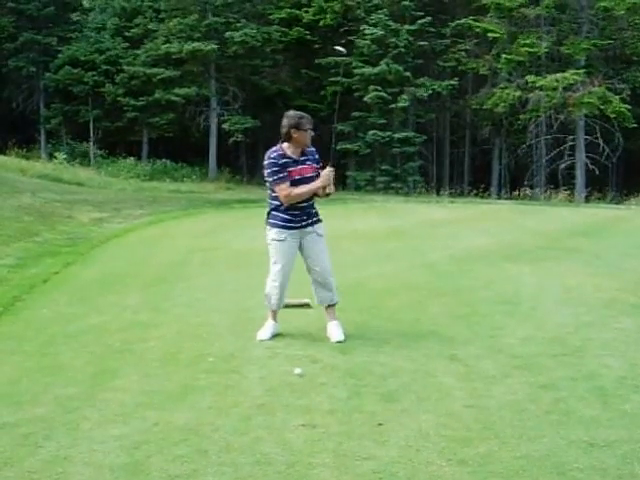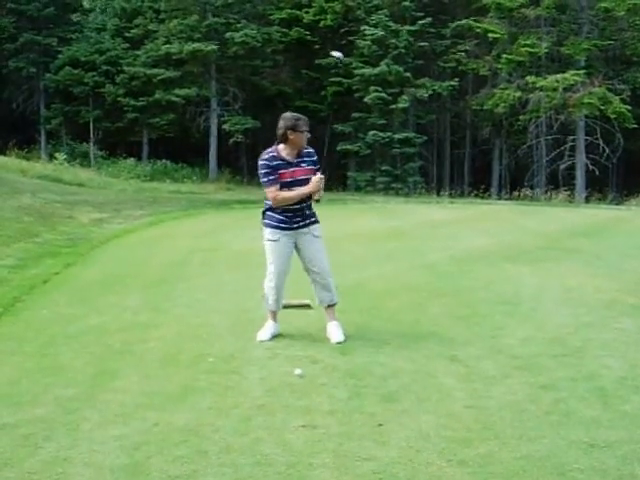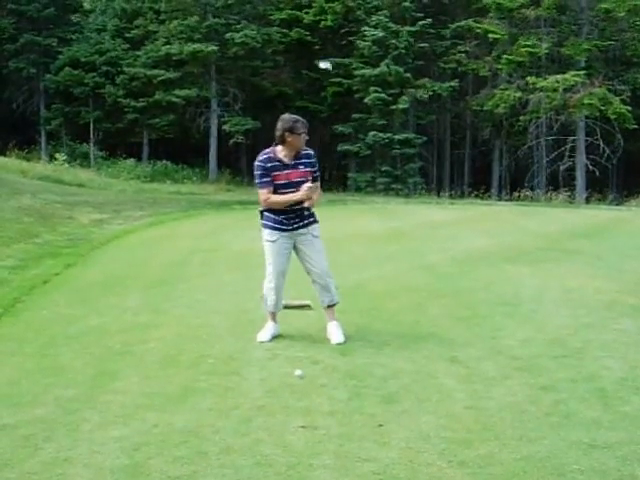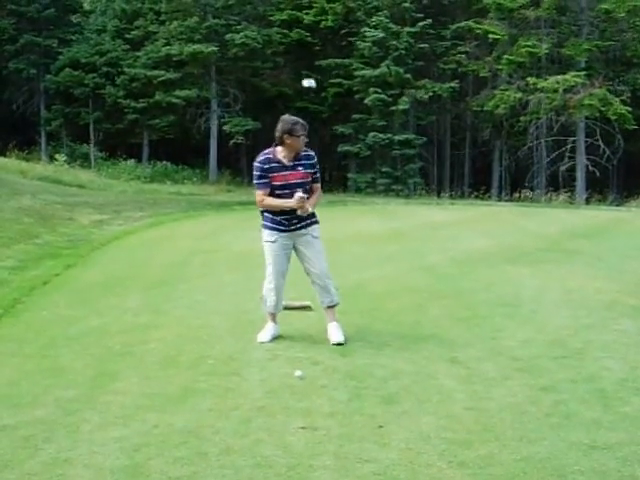
dt=0.1s
person 1, frame 1
left shoulder: (312, 154)
right shoulder: (274, 157)
right elbow: (286, 196)
left wrist: (323, 187)
right wrist: (319, 182)
left hip: (310, 224)
right hip: (282, 227)
left knee: (322, 271)
right knee: (279, 275)
left ankle: (332, 321)
right ankle: (272, 321)
person 1, frame 2
left shoulder: (310, 155)
right shoulder: (268, 159)
left elbow: (316, 187)
right elbow: (273, 198)
left wrist: (317, 191)
right wrist: (306, 189)
left hip: (307, 225)
right hip: (277, 228)
left knee: (321, 271)
right knee: (275, 275)
left ankle: (332, 322)
right ankle: (272, 322)
person 1, frame 3
left shoulder: (309, 156)
right shoulder: (264, 160)
left elbow: (315, 189)
right elbow: (266, 200)
left wrist: (312, 198)
right wrist: (298, 196)
left hip: (306, 226)
right hip: (276, 229)
left knee: (321, 272)
right knee: (274, 276)
left ankle: (332, 322)
right ankle: (272, 323)
person 1, frame 4
left shoulder: (309, 157)
right shoulder: (263, 161)
left elbow: (316, 191)
right elbow: (261, 200)
left wrist: (308, 206)
right wrist: (291, 204)
left hip: (306, 227)
right hip: (275, 230)
left knee: (320, 272)
right knee: (274, 277)
left ankle: (332, 323)
right ankle: (272, 324)
